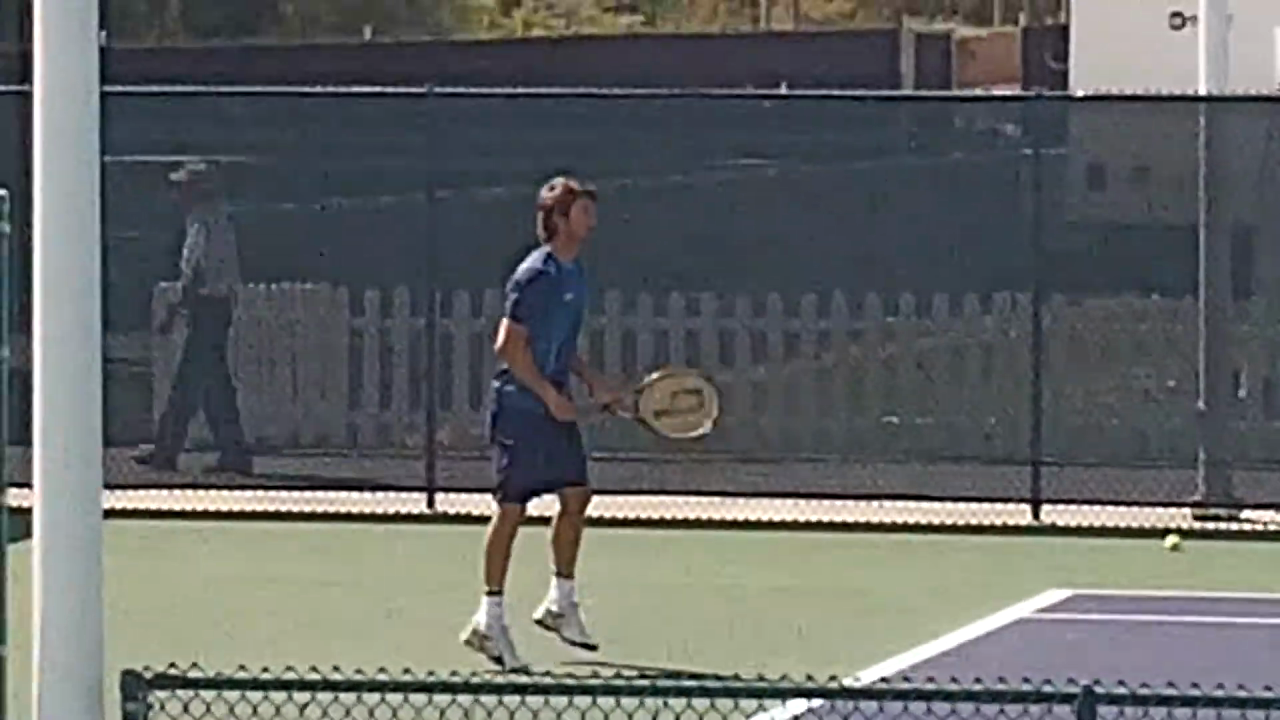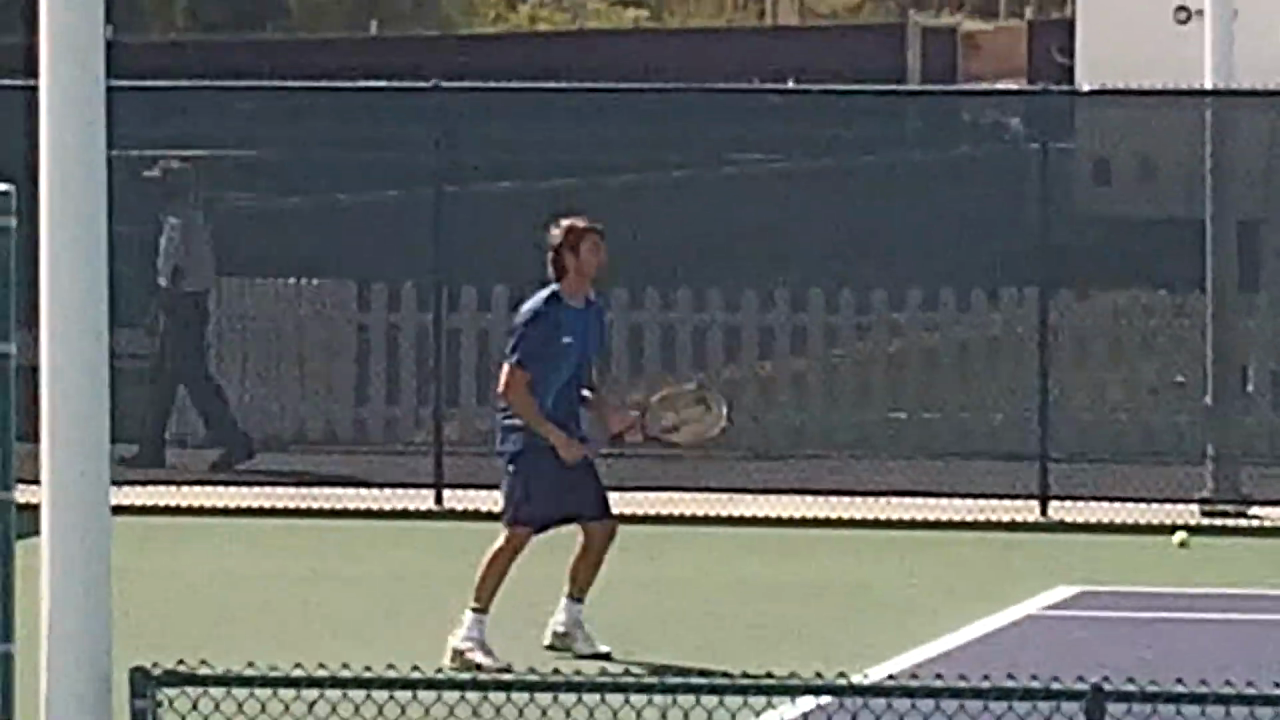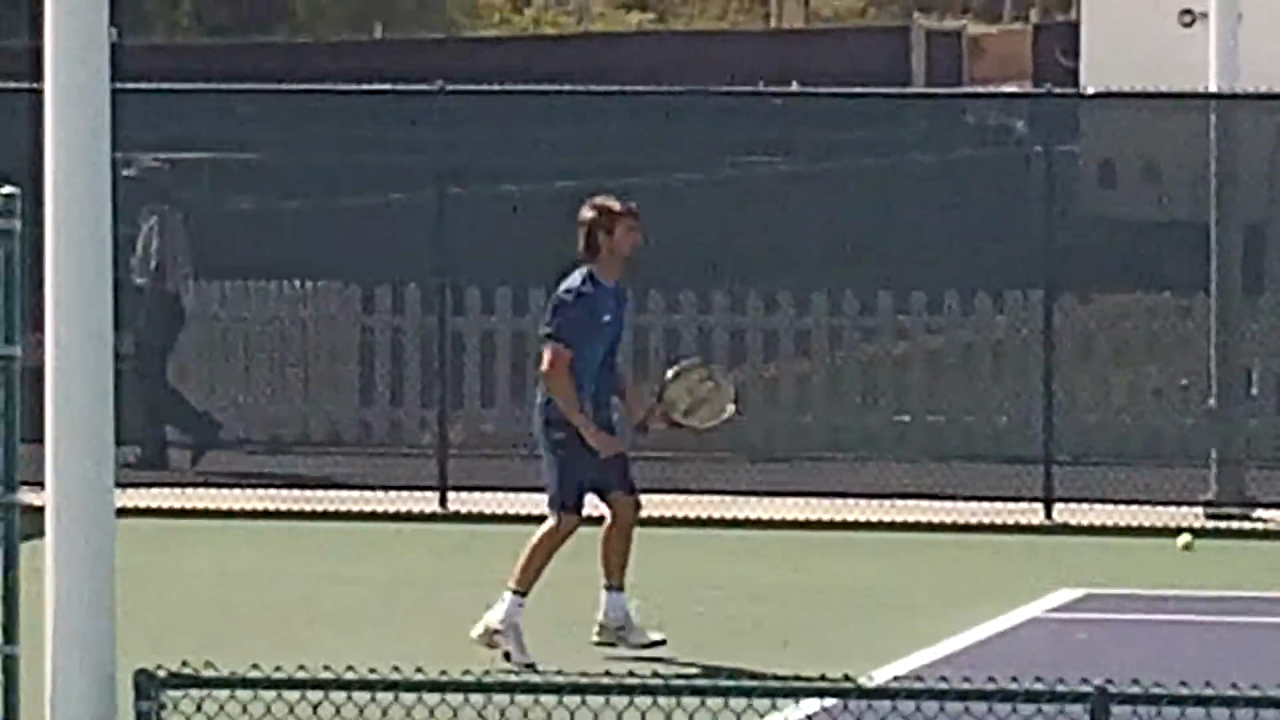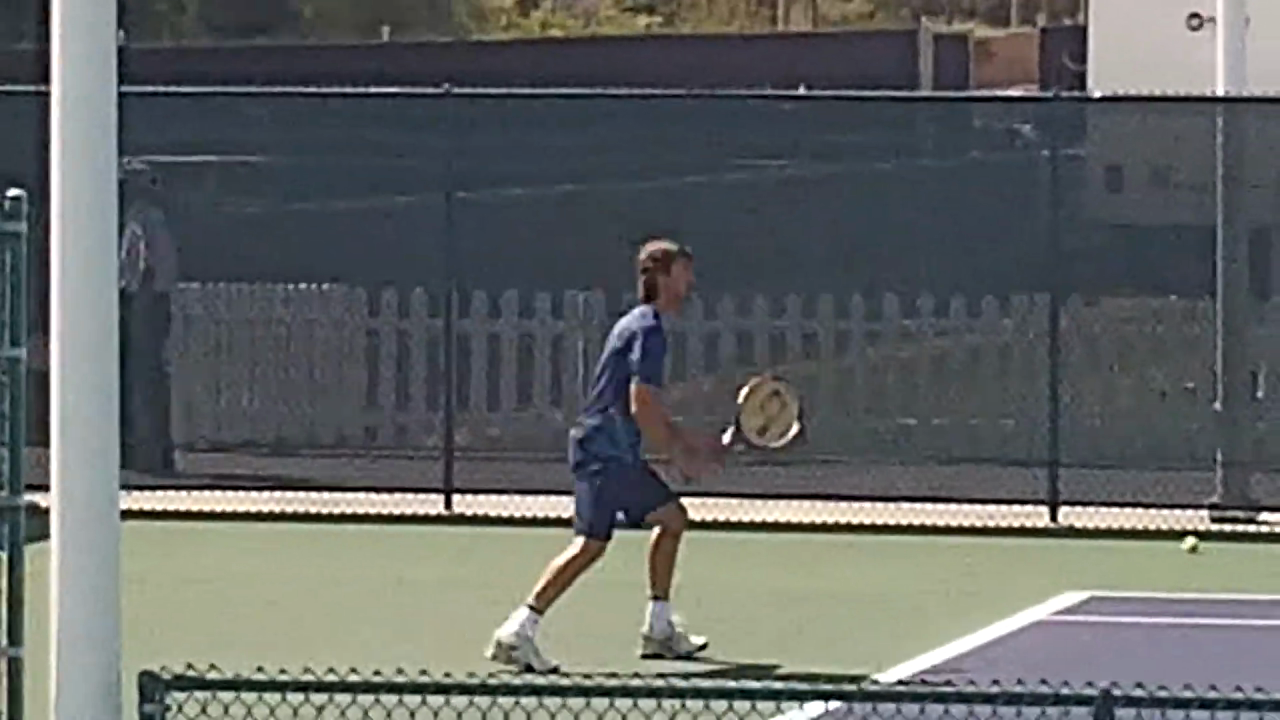
dt=0.2s
person 1, frame 1
left shoulder: (575, 273)
right shoulder: (536, 274)
right elbow: (510, 345)
left wrist: (592, 381)
right wrist: (551, 395)
left hip: (552, 407)
right hip: (522, 406)
left knee: (576, 498)
right knee: (512, 508)
left ankle: (561, 603)
right ankle: (489, 619)
person 1, frame 2
left shoulder: (593, 312)
right shoulder: (539, 314)
right elbow: (511, 386)
left wrist: (605, 410)
right wrist: (555, 437)
left hip: (567, 440)
right hip: (530, 438)
left knee: (601, 528)
right knee: (519, 533)
left ankle: (568, 623)
right ankle: (468, 635)
person 1, frame 3
left shoulder: (614, 294)
right shoulder: (577, 293)
right elbow: (552, 367)
left wrist: (631, 400)
right wrist: (586, 428)
left hip: (596, 422)
right hip: (566, 423)
left knee: (626, 507)
right knee: (566, 520)
left ankle: (615, 617)
right ankle: (502, 619)
person 1, frame 4
left shoulder: (646, 327)
right shoulder: (648, 330)
right elbow: (642, 407)
left wrist: (690, 441)
right wrist: (682, 458)
left hip: (618, 452)
right hip: (604, 449)
left knee: (673, 520)
right knee: (590, 543)
left ankle: (660, 630)
right ankle: (516, 633)
person 2, frame 1
left shoulder: (206, 223)
right shoulder: (206, 220)
left elbow: (199, 276)
left wrist: (173, 312)
left hip: (208, 307)
right hip: (210, 308)
left knee: (203, 383)
right knee: (189, 383)
person 2, frame 2
left shoulder: (181, 220)
right shoulder: (180, 217)
left elbow: (178, 272)
left wrist: (160, 308)
left hip: (182, 304)
right hip: (185, 306)
left knee: (195, 379)
right knee: (164, 378)
left ankle: (235, 444)
right ankle: (151, 452)
person 2, frame 3
left shoulder: (160, 220)
right shoulder: (161, 217)
left elbow: (160, 270)
left wrist: (147, 316)
left hip: (157, 308)
right hip: (157, 308)
left knee: (150, 380)
right knee: (150, 380)
left ankle: (203, 430)
right ankle: (153, 453)
person 2, frame 4
left shoulder: (141, 220)
right shoulder: (148, 216)
left elbow: (148, 272)
left wrist: (138, 311)
left hip: (144, 304)
right hip: (153, 304)
left knee: (142, 379)
right knee: (144, 378)
left ankle: (154, 452)
right ankle: (157, 452)
